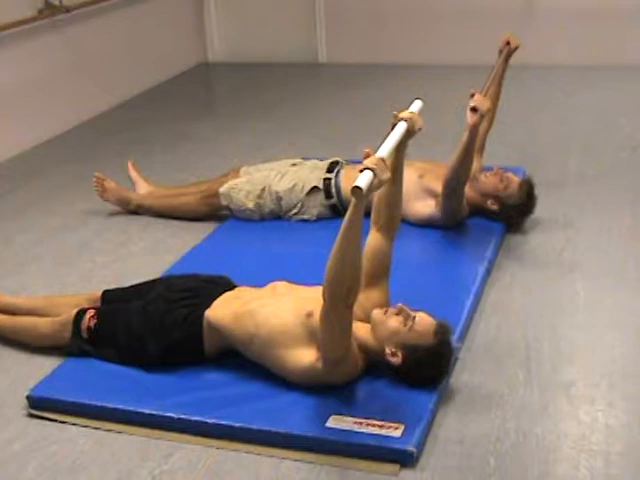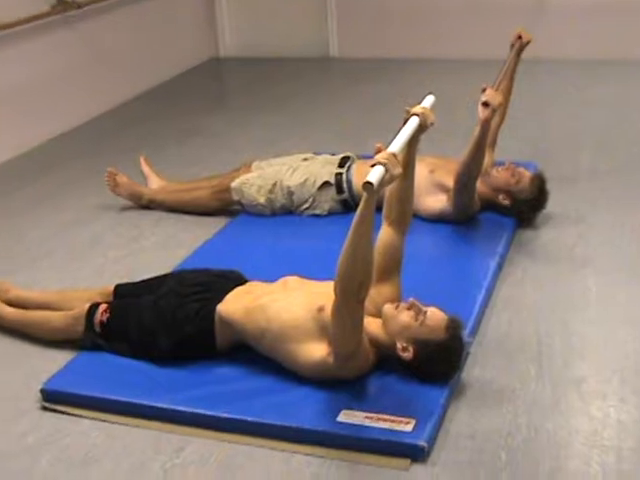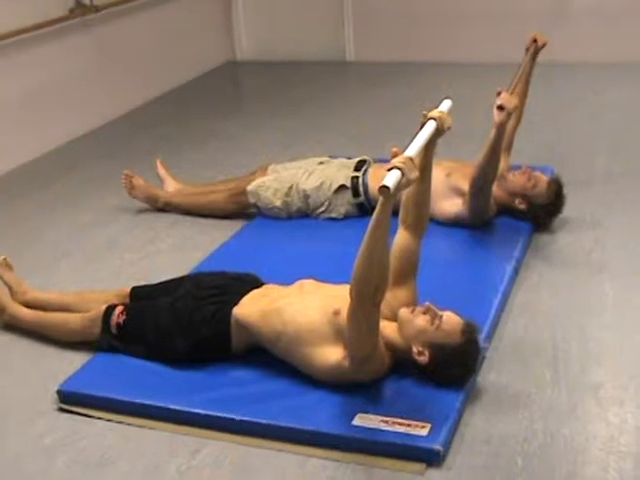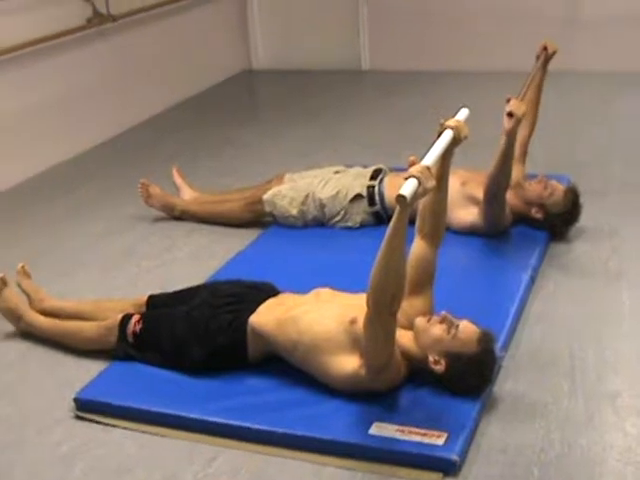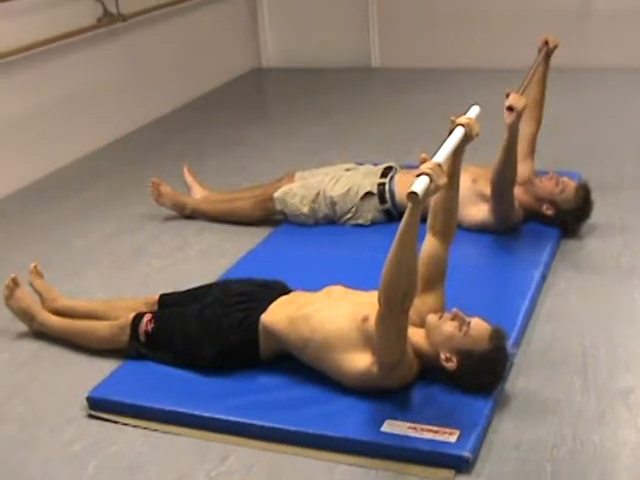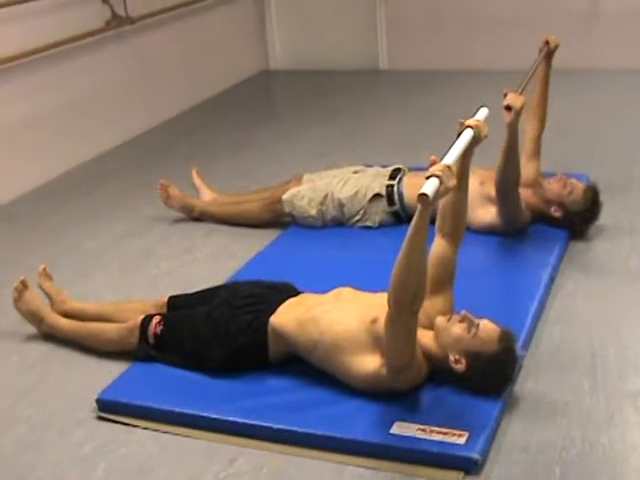
dt=0.2s
person 1, frame 1
left shoulder: (341, 361)
right shoulder: (372, 312)
left elbow: (337, 298)
right elbow: (382, 234)
left wrist: (359, 202)
right wrist: (401, 151)
left hip: (191, 330)
right hip: (219, 290)
left knee: (79, 326)
right knee: (95, 303)
person 1, frame 2
left shoulder: (352, 356)
right shoulder: (382, 306)
left elbow: (348, 292)
right elbow: (395, 229)
left wrist: (370, 196)
right wrist: (412, 144)
left hip: (204, 324)
right hip: (233, 284)
left knee: (91, 320)
right knee: (107, 296)
person 1, frame 3
left shoulder: (367, 361)
right shoulder: (398, 313)
left elbow: (364, 297)
right elbow: (411, 234)
left wrist: (386, 200)
right wrist: (427, 149)
left hip: (218, 328)
right hip: (247, 288)
left knee: (102, 324)
right knee: (124, 297)
person 1, frame 4
left shoulder: (383, 370)
right shoulder: (413, 322)
left elbow: (378, 306)
right elbow: (428, 241)
left wrist: (403, 208)
right wrist: (446, 158)
left hip: (235, 336)
right hip: (264, 296)
left knee: (119, 332)
right knee: (139, 305)
right ankle: (45, 304)
person 1, frame 5
left shoulder: (395, 367)
right shoulder: (426, 317)
left elbow: (391, 304)
right elbow: (440, 239)
left wrist: (414, 206)
right wrist: (457, 156)
left hip: (247, 334)
right hip: (275, 294)
left knee: (130, 331)
right knee: (151, 304)
left ankle: (41, 319)
right ankle: (57, 304)
person 1, frame 6
left shoulder: (405, 369)
right shoulder: (435, 320)
left elbow: (402, 305)
right elbow: (448, 241)
left wrist: (424, 207)
right wrist: (465, 157)
left hip: (256, 336)
right hip: (284, 296)
left knee: (139, 333)
right knee: (162, 305)
left ankle: (49, 321)
right ankle: (67, 307)
person 2, frame 1
left shoulder: (452, 210)
right shoulder: (472, 177)
right elbow: (483, 118)
left wrist: (470, 131)
right wrist: (503, 62)
left hip: (321, 194)
right hip: (329, 169)
left knee: (219, 198)
right knee: (233, 176)
left ankle: (134, 200)
right ankle: (148, 193)
person 2, frame 2
left shoulder: (464, 205)
right shoulder: (484, 171)
left elbow: (461, 180)
right elbow: (495, 115)
left wrist: (483, 125)
right wrist: (515, 56)
left hip: (333, 188)
right hip: (340, 164)
left knee: (231, 192)
right knee: (245, 171)
left ankle: (146, 196)
right ankle: (163, 187)
person 2, frame 3
left shoulder: (479, 210)
right shoulder: (499, 177)
right elbow: (512, 118)
left wrist: (497, 127)
right wrist: (530, 59)
left hip: (349, 192)
right hip: (357, 168)
left knee: (246, 196)
right knee: (261, 174)
left ankle: (163, 199)
right ankle: (176, 189)
person 2, frame 4
left shoulder: (495, 218)
right shoulder: (515, 184)
left elbow: (491, 190)
right elbow: (525, 130)
left wrist: (508, 132)
right wrist: (542, 67)
left hip: (365, 201)
right hip: (373, 176)
left knee: (263, 204)
right knee: (276, 183)
left ankle: (177, 206)
right ankle: (193, 197)
person 2, frame 5
left shoulder: (507, 215)
right shoulder: (524, 180)
left elbow: (500, 186)
right elbow: (533, 124)
left wrist: (509, 127)
right wrist: (545, 62)
left hip: (375, 199)
right hip: (382, 174)
left knee: (274, 203)
right knee: (286, 181)
left ankle: (188, 205)
right ankle: (205, 197)
person 2, frame 6
left shoulder: (514, 217)
right shoulder: (532, 181)
left elbow: (503, 188)
right elbow: (537, 128)
left wrist: (510, 125)
right wrist: (546, 63)
left hip: (384, 201)
right hip: (391, 177)
left knee: (282, 206)
right knee: (295, 184)
left ankle: (197, 208)
right ankle: (214, 199)
